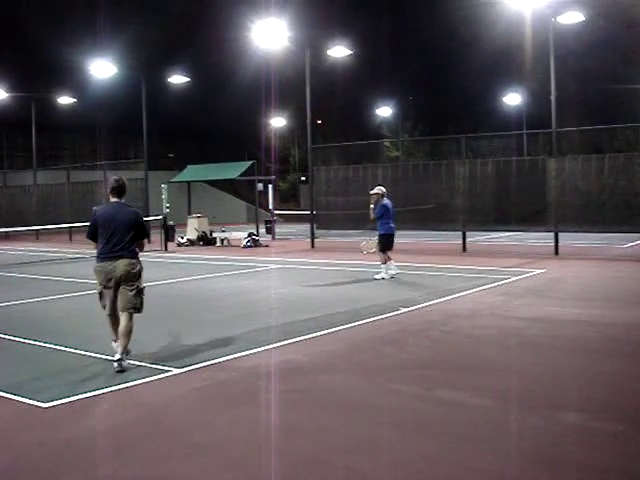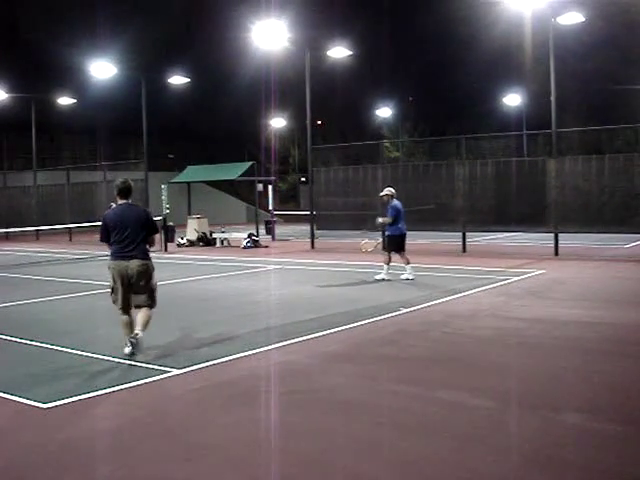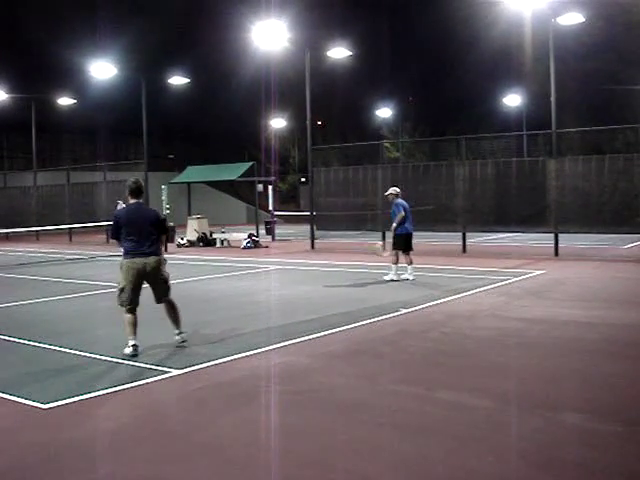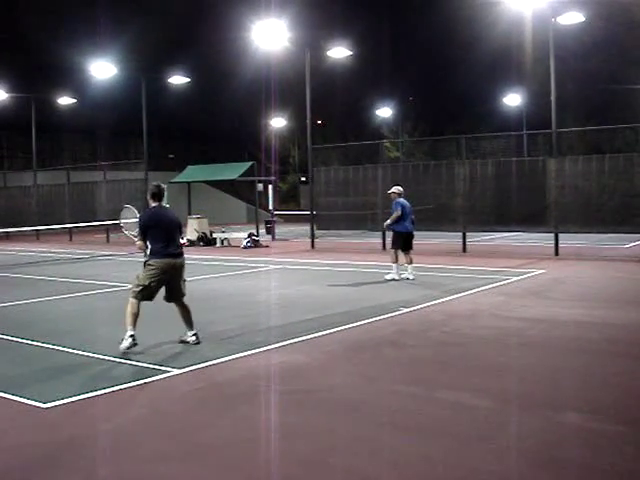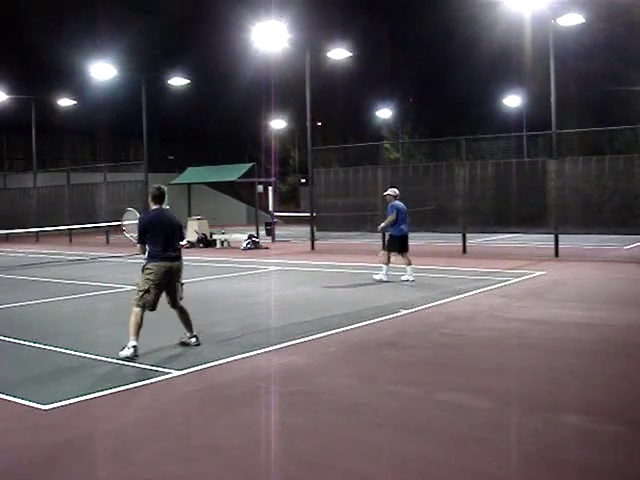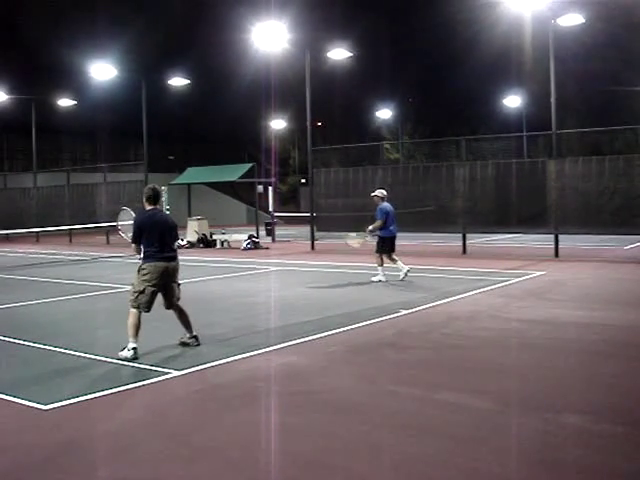
dt=0.3s
person 1, frame 1
left shoulder: (97, 213)
right shoulder: (134, 214)
left elbow: (95, 243)
right elbow: (141, 246)
left hip: (104, 265)
right hip: (128, 264)
left knee: (112, 311)
right knee: (126, 313)
left ankle: (118, 344)
right ankle: (119, 357)
person 1, frame 2
left shoulder: (108, 216)
right shoulder: (143, 213)
left elbow: (108, 244)
right elbow: (152, 242)
left hip: (118, 264)
right hip: (140, 262)
left knee: (124, 308)
right knee: (145, 306)
left ankle: (130, 343)
right ankle: (136, 335)
person 1, frame 3
left shoulder: (120, 214)
right shoulder: (154, 213)
left elbow: (118, 241)
right elbow: (162, 239)
left hip: (131, 261)
right hip: (154, 259)
left knee: (128, 306)
right knee: (166, 299)
left ankle: (132, 344)
right ankle: (179, 332)
person 1, frame 4
left shoulder: (146, 216)
right shoulder: (173, 215)
left elbow: (143, 246)
left wrist: (140, 242)
left hip: (157, 262)
right hip: (177, 260)
left knee: (134, 297)
right knee: (179, 299)
left ankle: (130, 336)
right ankle: (192, 334)
person 1, frame 5
left shoulder: (145, 218)
right shoulder: (173, 218)
left elbow: (142, 249)
left wrist: (143, 247)
left hip: (156, 265)
right hip: (175, 263)
left knee: (139, 306)
right knee: (176, 303)
left ankle: (132, 346)
right ankle: (192, 336)
person 1, frame 6
left shoulder: (140, 218)
right shoulder: (169, 219)
left elbow: (137, 249)
left hip: (152, 265)
right hip: (171, 263)
left knee: (135, 307)
right knee: (174, 303)
left ankle: (132, 347)
right ankle: (191, 336)
